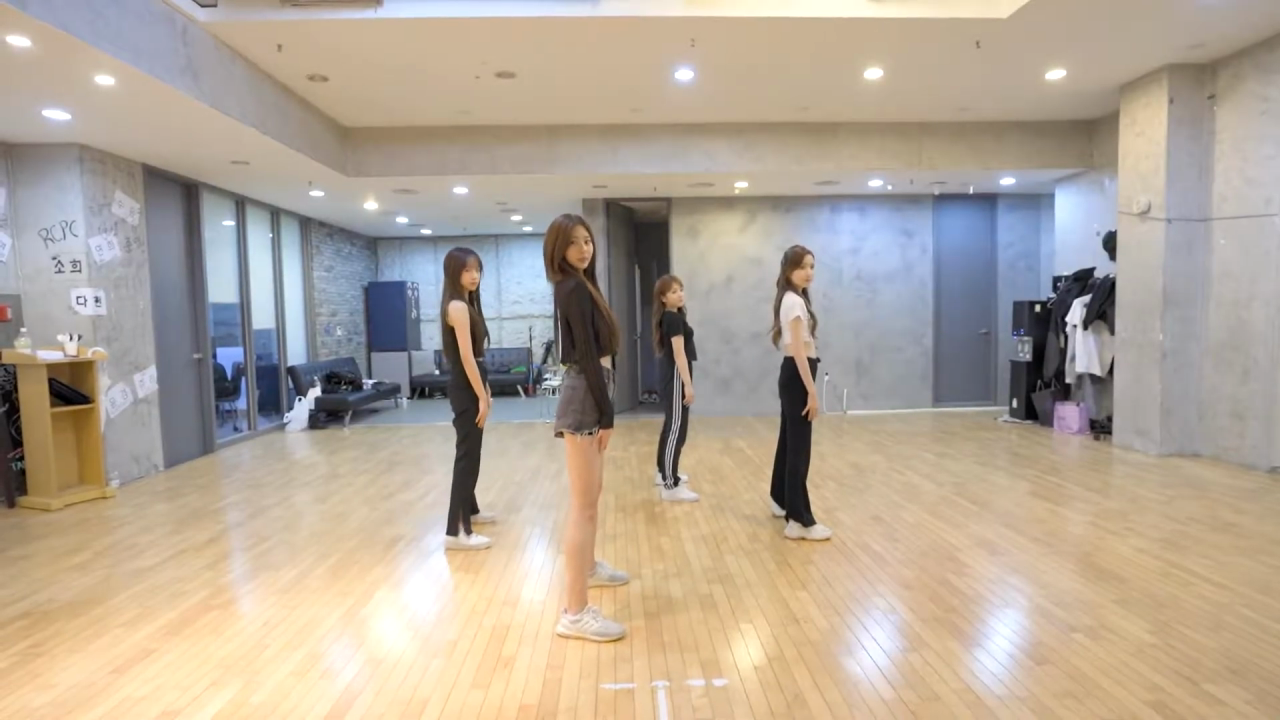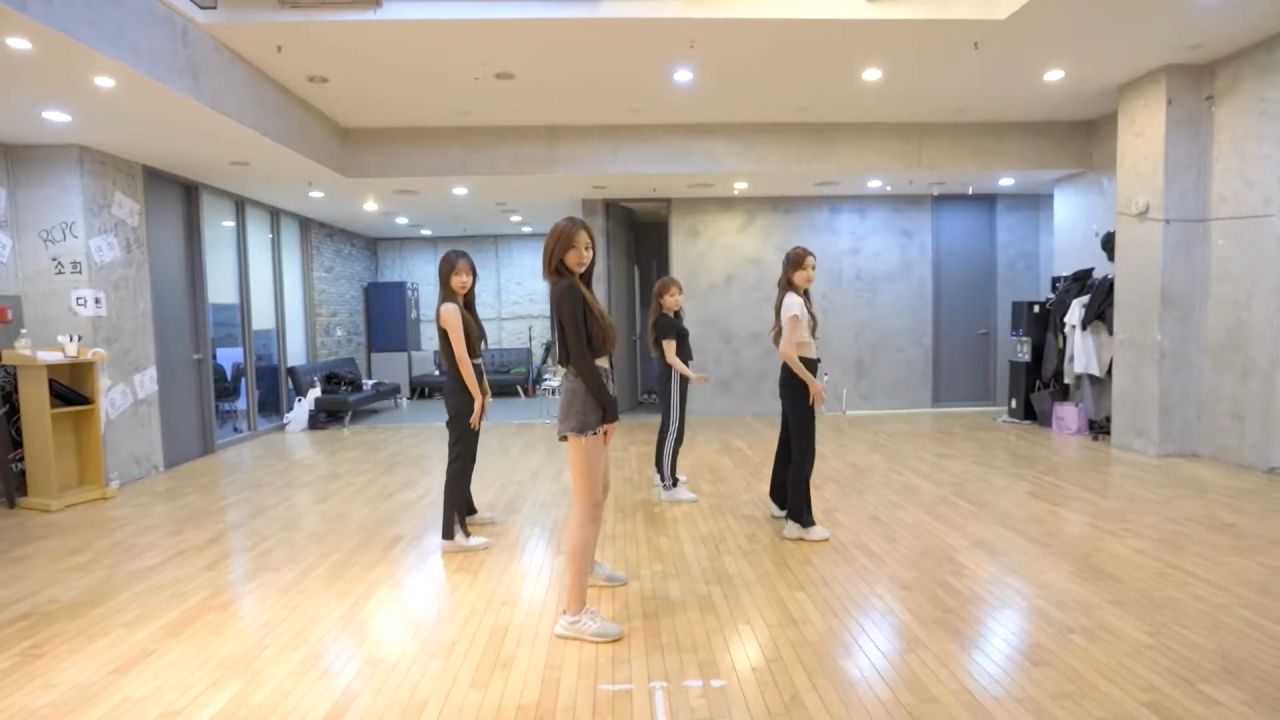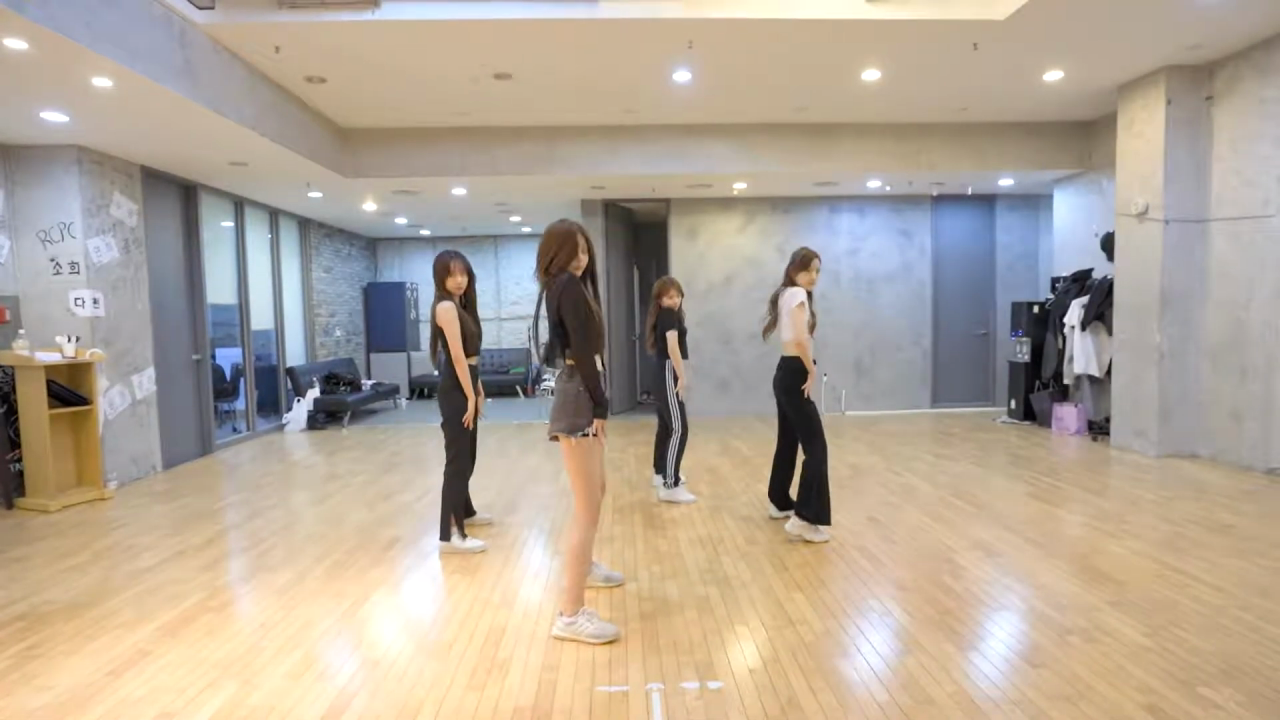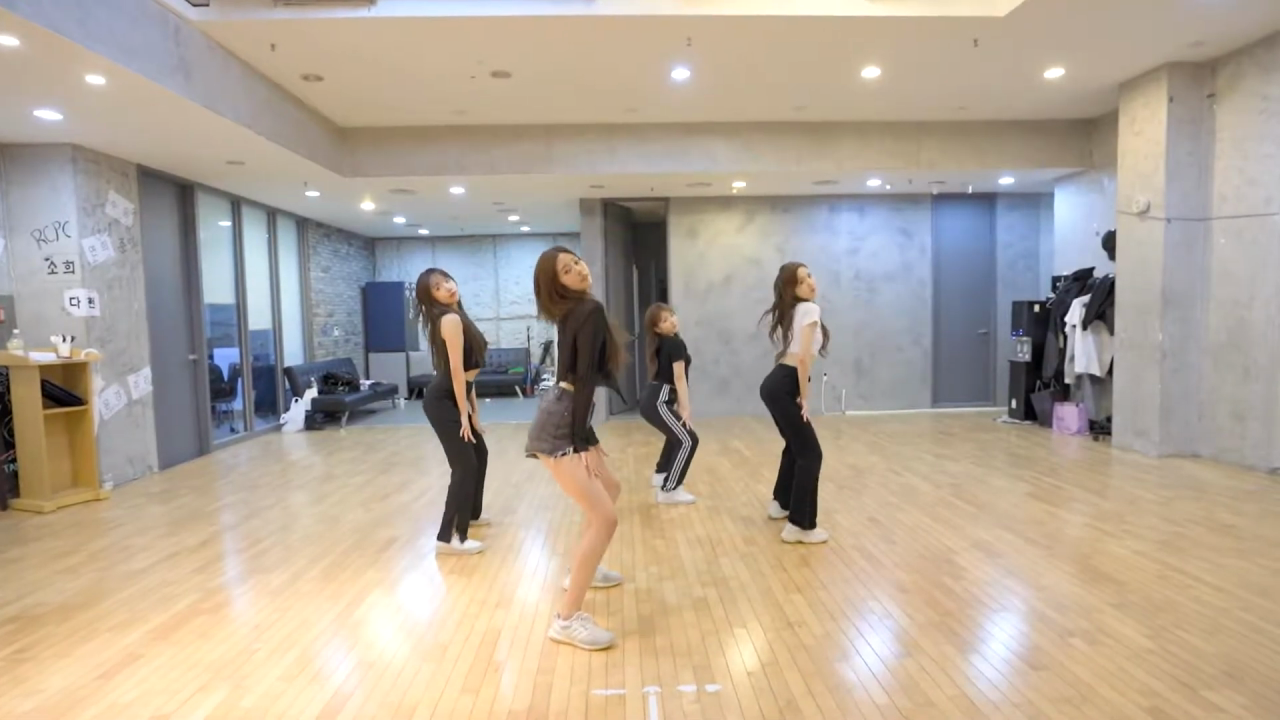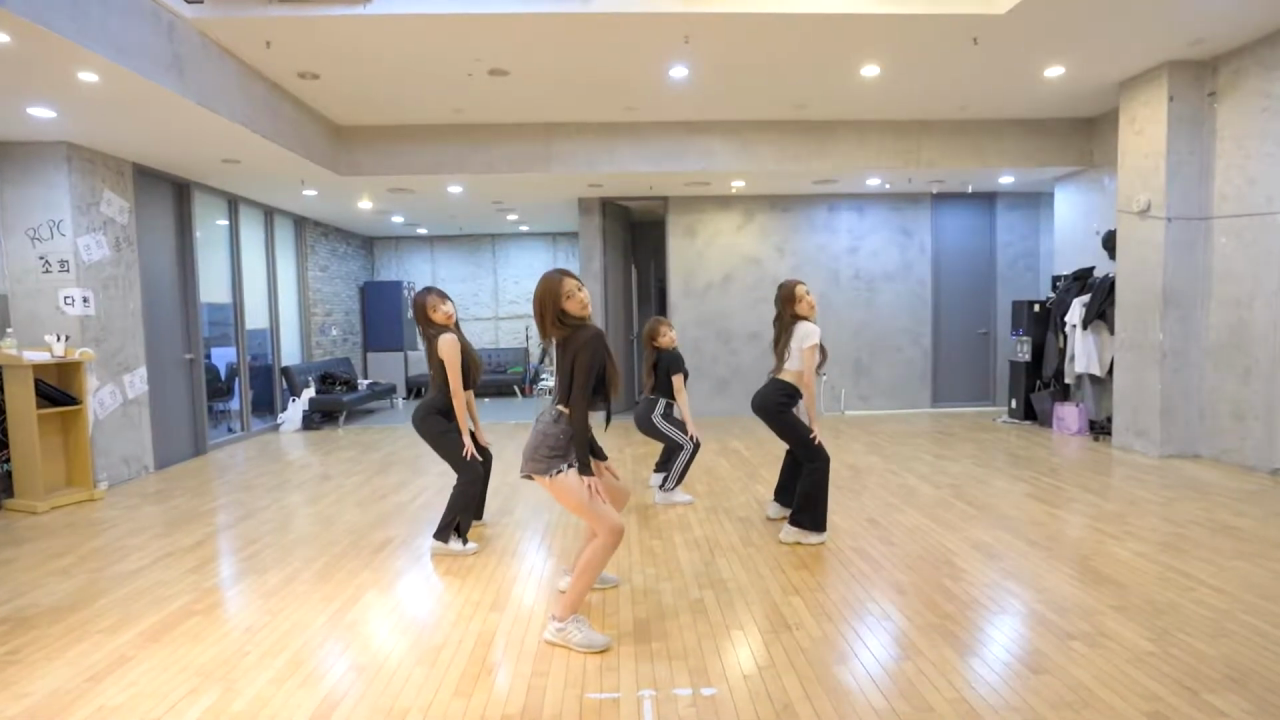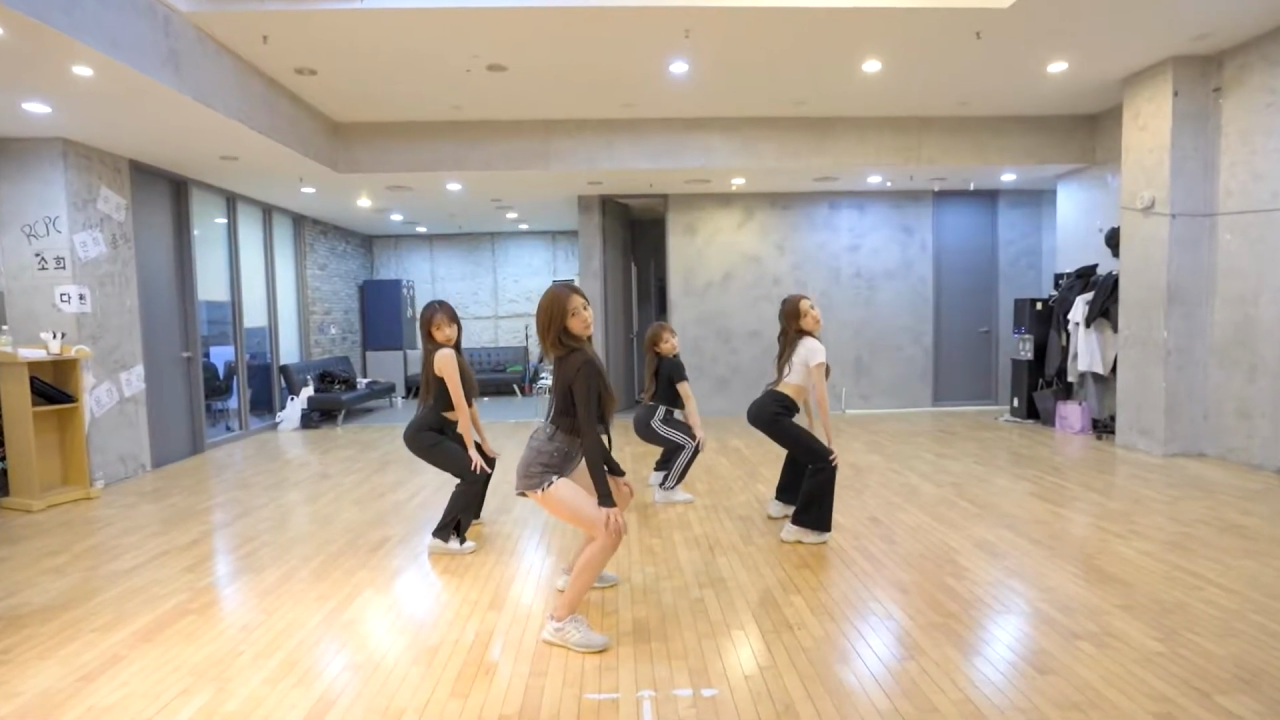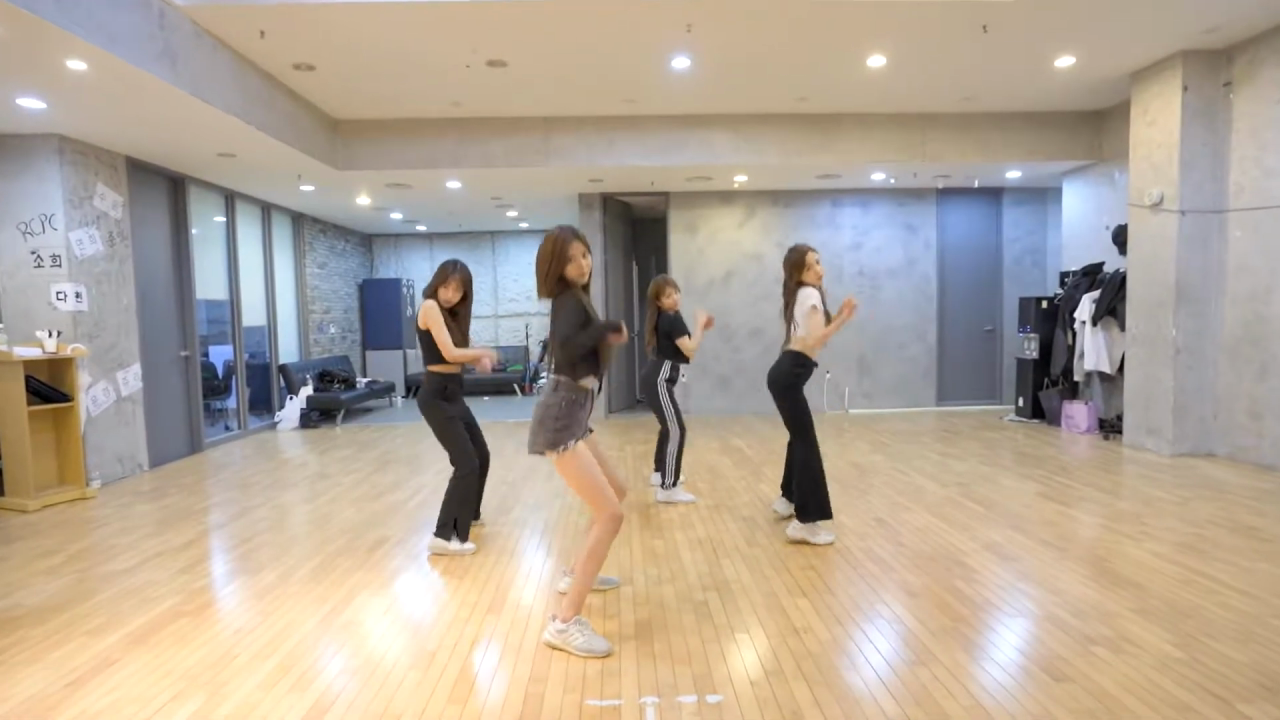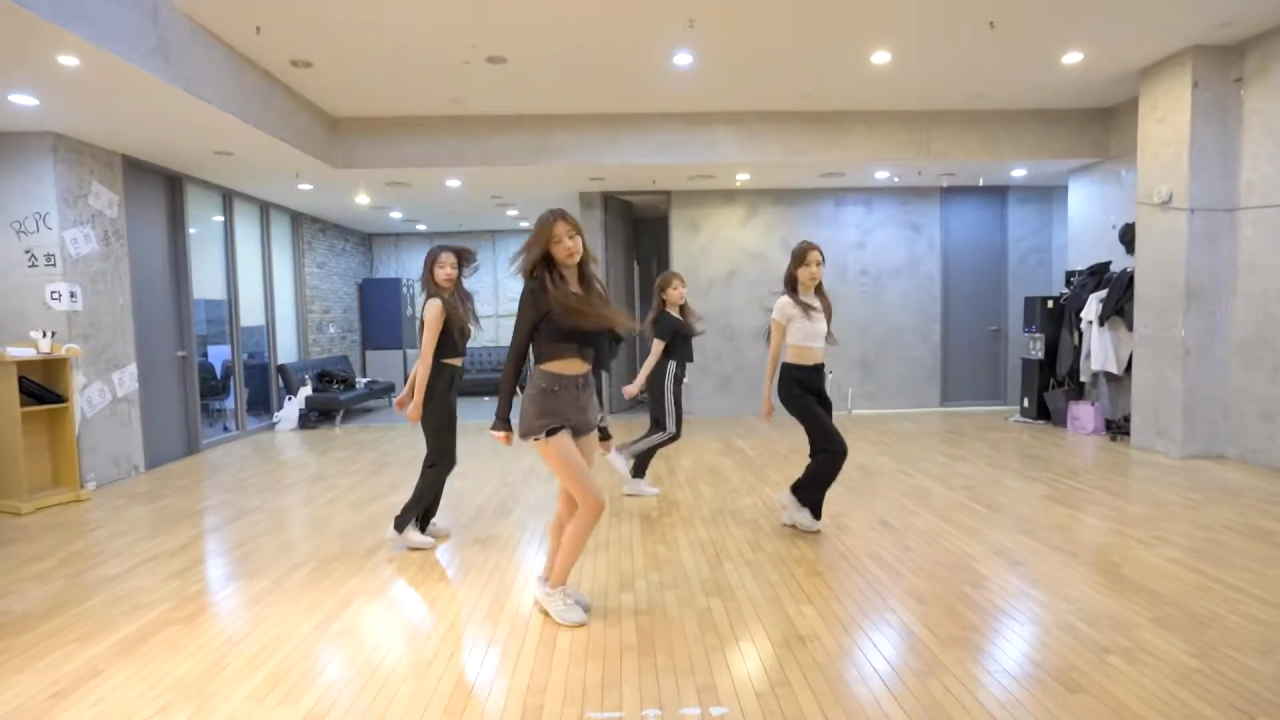
dt=0.4s
person 1, frame 1
left shoulder: (578, 285)
right shoulder: (574, 288)
right elbow: (587, 356)
left wrist: (603, 411)
right wrist: (605, 415)
left hip: (589, 395)
right hip: (583, 399)
left knee: (593, 493)
right knee: (583, 504)
left ankle: (588, 566)
right ankle: (575, 613)
person 1, frame 2
left shoulder: (576, 288)
right shoulder: (566, 290)
right elbow: (580, 357)
left wrist: (606, 406)
right wrist: (609, 408)
left hip: (591, 397)
right hip: (584, 401)
left knee: (599, 491)
right knee: (587, 504)
left ankle: (587, 566)
right ankle: (574, 614)
person 1, frame 3
left shoulder: (569, 283)
right shoulder: (567, 283)
right elbow: (582, 349)
left wrist: (597, 403)
right wrist: (600, 404)
left hip: (582, 394)
right hip: (577, 398)
left knee: (597, 490)
right knee: (586, 506)
left ankle: (583, 567)
right ankle: (570, 615)
person 1, frame 4
left shoulder: (576, 312)
right shoulder: (590, 310)
right elbow: (584, 378)
left wrist: (587, 437)
right wrist: (583, 442)
left hip: (565, 419)
right hip: (558, 427)
left knee: (610, 489)
right knee: (604, 518)
left ankle: (582, 570)
right ankle: (567, 619)
person 1, frame 5
left shoulder: (571, 336)
right shoulder: (590, 337)
right elbow: (578, 404)
left wrist: (596, 455)
right wrist: (585, 467)
left hip: (560, 440)
right hip: (552, 448)
left knee: (617, 496)
right knee: (610, 528)
left ankle: (576, 573)
right ankle: (562, 621)
person 1, frame 6
left shoulder: (571, 356)
right shoulder: (583, 362)
left elbow: (585, 429)
right elbow: (589, 431)
left wrist: (614, 471)
right wrist: (603, 498)
left hip: (559, 457)
right hip: (545, 466)
left knee: (622, 495)
right knee: (610, 527)
left ankle: (575, 573)
right ankle: (561, 621)
person 1, frame 7
left shoulder: (571, 299)
right shoulder: (569, 300)
right elbow: (566, 349)
left wrist: (605, 333)
right wrist: (610, 328)
left hip: (573, 415)
right hip: (560, 418)
left knee: (615, 492)
right knee: (610, 513)
left ankle: (578, 573)
right ankle: (564, 620)
person 1, frame 8
left shoulder: (591, 289)
right shoulder: (538, 290)
right elbow: (517, 353)
left wrist: (600, 424)
right wrist: (502, 416)
left hip: (583, 398)
right hip: (547, 402)
left knee: (572, 502)
right knee: (592, 502)
left ankle: (552, 583)
right ankle: (553, 587)
person 2, frame 1
left shoulder: (466, 303)
right shoulder: (458, 306)
right elbow: (466, 357)
left wrist: (485, 392)
right wrist: (481, 397)
left hip: (471, 386)
right hip: (466, 389)
left knee: (471, 453)
right knee: (467, 456)
left ankle: (469, 510)
right ankle: (456, 531)
person 2, frame 2
left shoulder: (464, 307)
right shoulder: (449, 308)
right elbow: (461, 357)
left wrist: (485, 390)
right wrist: (477, 397)
left hip: (470, 387)
right hip: (461, 390)
left knee: (467, 455)
right knee: (460, 459)
left ankle: (467, 510)
right ankle: (452, 533)
person 2, frame 3
left shoulder: (462, 305)
right shoulder: (446, 306)
right elbow: (457, 355)
left wrist: (478, 391)
right wrist: (470, 396)
left hip: (466, 387)
right hip: (455, 390)
left knee: (467, 455)
right knee: (458, 459)
left ankle: (465, 511)
right ankle: (450, 535)
person 2, frame 4
left shoulder: (459, 317)
right shoulder: (451, 319)
right elbow: (456, 370)
left wrist: (474, 409)
right wrist: (464, 413)
left hip: (456, 397)
right hip: (443, 400)
left knee: (479, 454)
right knee: (465, 464)
left ankle: (469, 513)
right ankle: (449, 537)
person 2, frame 5
left shoulder: (454, 336)
right shoulder: (448, 338)
left elbow: (467, 387)
right elbow: (456, 391)
left wrist: (477, 427)
right wrist: (465, 434)
left hip: (443, 414)
right hip: (432, 417)
left knee: (483, 457)
right knee: (471, 471)
left ankle: (471, 514)
right ankle: (445, 538)
person 2, frame 6
left shoulder: (454, 353)
right shoulder: (445, 354)
left elbow: (468, 403)
right elbow: (460, 406)
left wrist: (483, 441)
right wrist: (471, 448)
left hip: (439, 429)
right hip: (423, 434)
left knee: (487, 461)
right knee: (474, 473)
left ankle: (467, 514)
right ankle: (443, 537)
person 2, frame 7
left shoulder: (455, 314)
right shoulder: (430, 307)
left elbow: (462, 355)
right elbow: (450, 353)
left wrist: (479, 358)
right wrist: (483, 352)
left hip: (454, 395)
right hip: (437, 396)
left knee: (481, 457)
right knee: (467, 464)
left ankle: (468, 514)
right ankle: (444, 536)
person 2, frame 8
left shoulder: (452, 302)
right shoulder: (436, 304)
right elbow: (426, 355)
left wrist: (408, 390)
right wrist: (417, 400)
left hip: (445, 384)
right hip: (438, 386)
left knee: (440, 457)
right knee: (443, 460)
left ankle: (422, 522)
right ankle: (404, 525)
person 3, frame 1
left shoulder: (792, 299)
right shoulder: (795, 301)
right elbow: (798, 351)
left wrist: (808, 387)
right wrist: (812, 392)
left hip: (793, 376)
right hip: (797, 377)
left knee: (789, 442)
right knee: (799, 447)
left ankle: (782, 501)
right ankle: (799, 521)
person 3, frame 2
left shoulder: (795, 299)
right shoulder: (795, 301)
right elbow: (787, 351)
left wrist: (808, 380)
right wrist: (812, 382)
left hip: (795, 378)
right hip: (798, 379)
left knee: (789, 442)
right knee: (803, 449)
left ankle: (781, 501)
right ankle: (798, 521)
person 3, frame 3
left shoulder: (787, 295)
right shoulder: (797, 293)
right elbow: (799, 340)
left wrist: (806, 369)
right wrist: (812, 371)
left hip: (786, 374)
right hip: (794, 376)
left knee: (788, 441)
right knee: (815, 446)
left ankle: (780, 502)
right ankle: (805, 519)
person 3, frame 4
left shoulder: (790, 311)
right shoulder: (810, 309)
right elbow: (803, 358)
left wrist: (798, 394)
right wrist: (804, 398)
left hip: (774, 384)
right hip: (783, 387)
left knee: (796, 445)
right knee: (810, 453)
left ankle: (781, 503)
right ankle: (799, 525)
person 3, frame 5
left shoulder: (791, 329)
right shoulder: (810, 329)
right elbow: (808, 379)
left wrist: (805, 419)
right wrist: (813, 420)
left hip: (767, 397)
right hip: (776, 402)
left knee: (801, 446)
right knee: (817, 458)
left ankle: (782, 503)
right ankle: (801, 526)
person 3, frame 6
left shoulder: (796, 343)
right shoulder: (814, 347)
right elbow: (821, 396)
left wrist: (810, 424)
right wrist: (830, 440)
left hip: (763, 408)
right hip: (772, 413)
left knee: (803, 446)
right knee: (824, 459)
left ankle: (784, 501)
right ankle: (803, 526)
person 3, frame 7
left shoulder: (805, 295)
right shoulder: (809, 294)
left elbow: (814, 338)
right elbow: (813, 342)
left wrist: (840, 317)
right wrist: (842, 320)
left hip: (786, 374)
right hip: (789, 377)
left knee: (801, 437)
right knee: (806, 444)
left ankle: (789, 499)
right ankle: (806, 521)
person 3, frame 8
left shoulder: (822, 303)
right shoulder: (786, 304)
right elbow: (774, 354)
left wrist: (817, 381)
right wrist: (767, 396)
left hip: (817, 381)
right hip: (794, 383)
left knee: (825, 451)
right knee: (835, 447)
left ankle: (804, 511)
right ankle: (797, 498)
person 4, frame 1
left shoulder: (670, 317)
right shoulder: (674, 319)
right elbow: (679, 354)
right wrist: (688, 385)
left hip: (671, 376)
right hip: (676, 377)
left knee: (671, 426)
right knee: (677, 429)
left ankle: (664, 472)
right ankle: (671, 486)
person 4, frame 2
left shoulder: (669, 320)
right shoulder: (667, 322)
right elbow: (670, 356)
left wrist: (687, 375)
right wrist: (691, 374)
left hip: (672, 377)
right hip: (673, 378)
left knee: (668, 427)
right knee: (674, 430)
left ankle: (662, 473)
right ankle: (669, 487)
person 4, frame 3
left shoulder: (664, 316)
right shoulder: (669, 315)
right elbow: (672, 347)
left wrist: (679, 374)
right wrist: (682, 376)
left hip: (666, 374)
right hip: (669, 375)
left knee: (666, 426)
right knee: (679, 429)
left ankle: (661, 473)
right ankle: (670, 486)
person 4, frame 4
left shoulder: (662, 344)
right shoulder: (675, 344)
right elbow: (679, 378)
left wrist: (680, 405)
right wrist: (686, 408)
left hip: (652, 399)
right hip: (658, 402)
left knee: (678, 433)
right knee: (688, 440)
left ankle: (661, 473)
right ankle: (669, 490)
person 4, frame 5
left shoulder: (660, 357)
right shoulder: (673, 357)
left elbow: (671, 391)
right elbow: (679, 392)
left wrist: (684, 420)
right wrist: (689, 422)
left hip: (647, 412)
right hip: (653, 415)
left knee: (679, 436)
right knee: (690, 443)
left ankle: (659, 474)
right ankle: (666, 491)
person 4, frame 6
left shoulder: (663, 363)
right shoulder: (674, 365)
left elbow: (680, 398)
right elbow: (688, 398)
left wrist: (691, 425)
right wrist: (698, 428)
left hip: (648, 417)
right hip: (652, 421)
left knee: (683, 435)
right knee: (693, 443)
left ankle: (659, 473)
right ankle: (666, 490)
person 4, frame 7
left shoulder: (671, 317)
right shoulder: (671, 320)
left elbow: (684, 347)
right elbow: (690, 350)
left wrist: (700, 327)
right wrist: (699, 326)
left hip: (657, 379)
right hip: (659, 381)
left knee: (670, 426)
right knee: (676, 430)
left ankle: (661, 473)
right ankle: (667, 488)
person 4, frame 8
left shoulder: (678, 318)
right shoulder: (666, 320)
right elbow: (655, 354)
right wrist: (638, 384)
left hip: (671, 375)
right hip: (666, 376)
left knee: (660, 428)
right knee: (670, 431)
left ankle: (635, 480)
right ankle: (623, 453)
